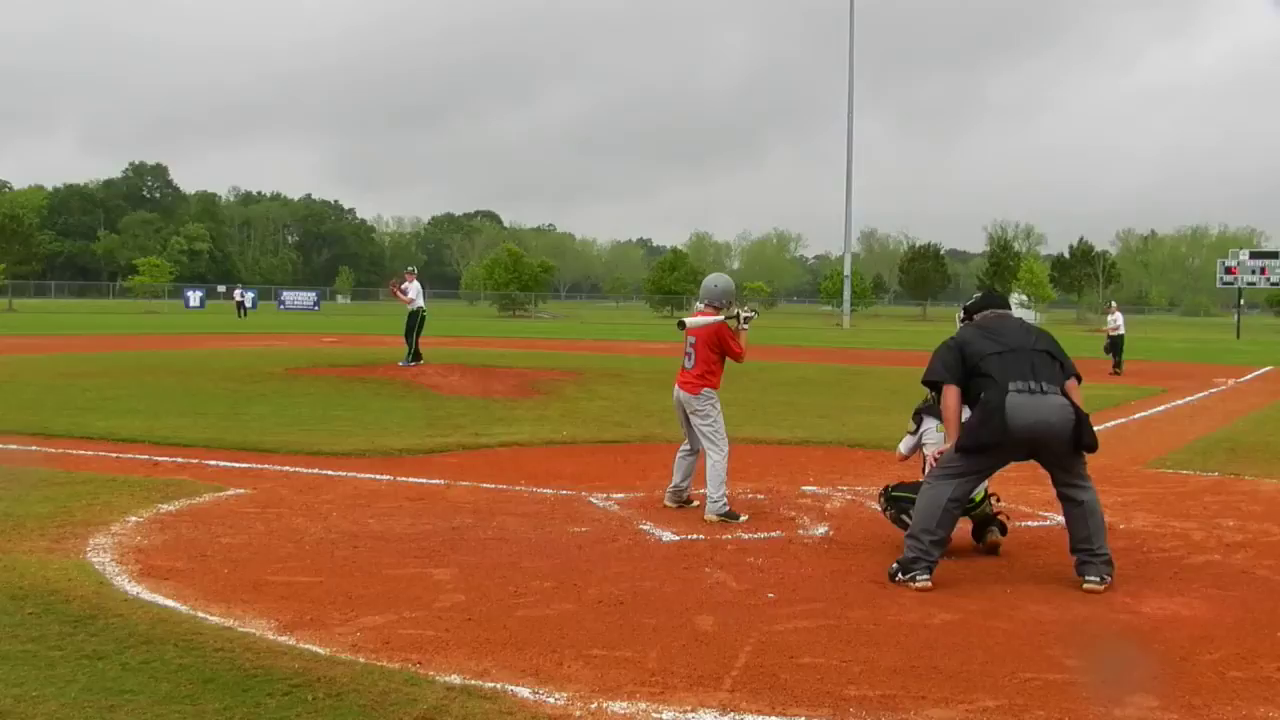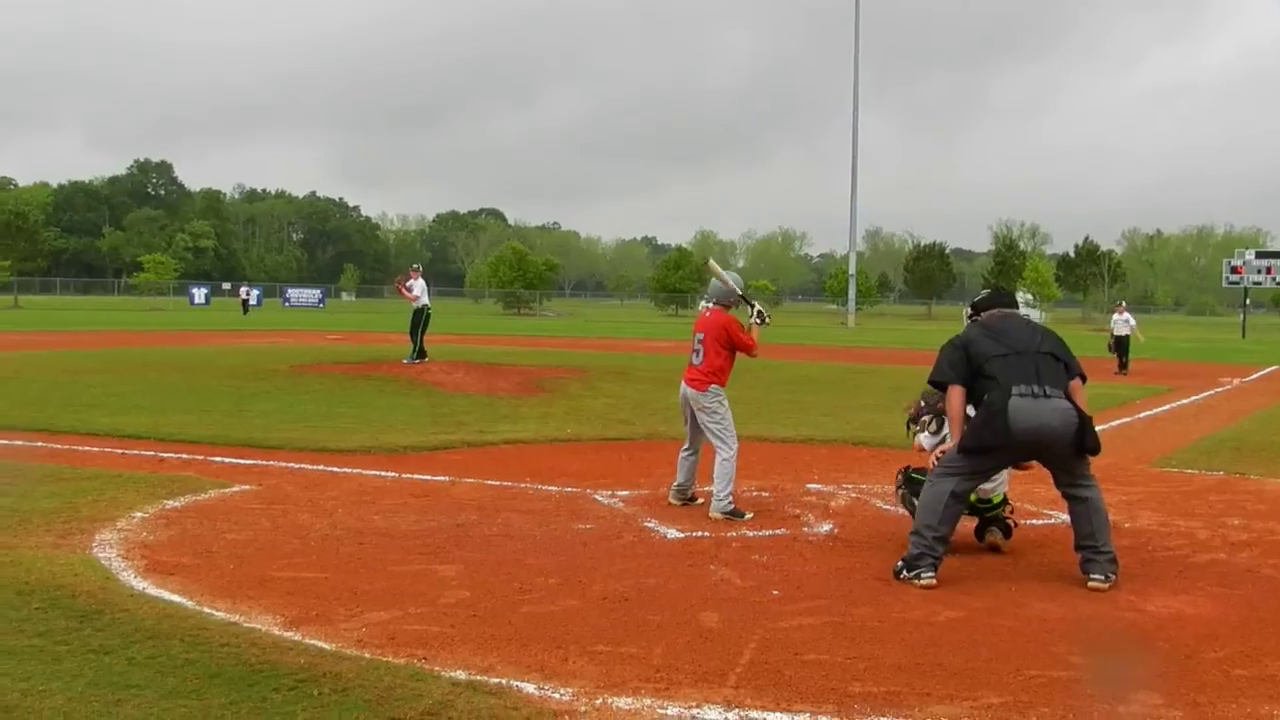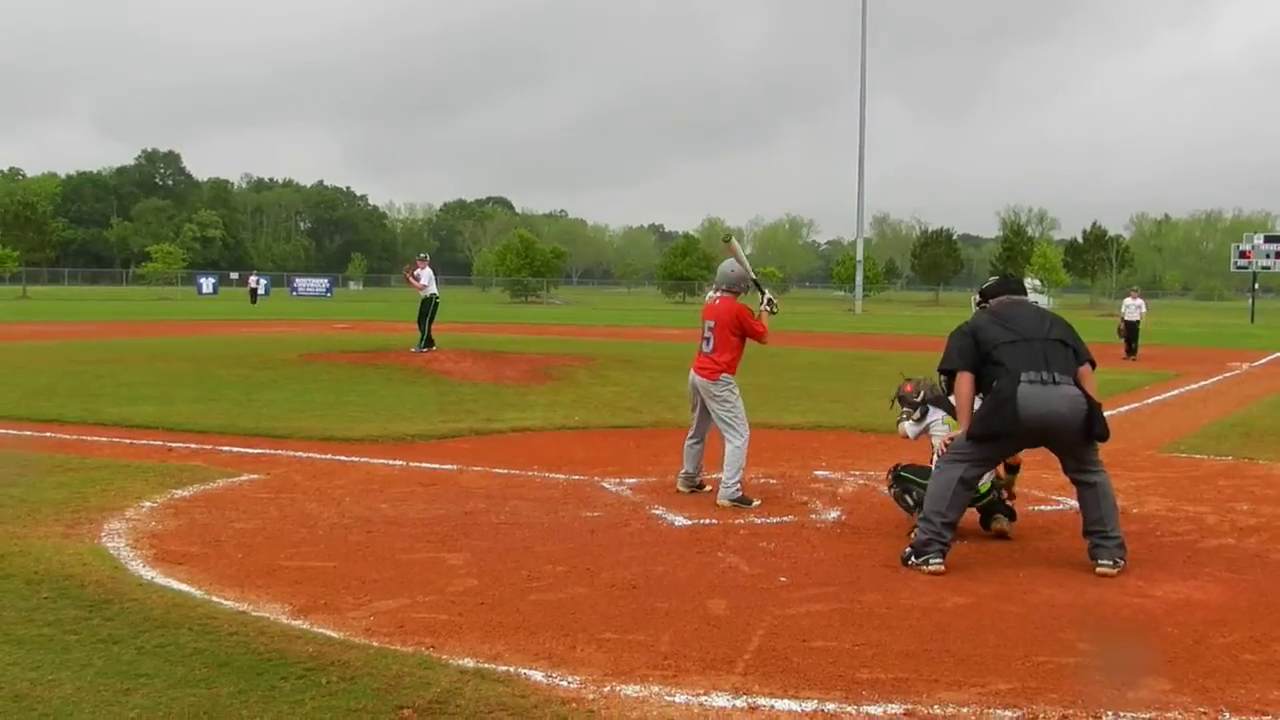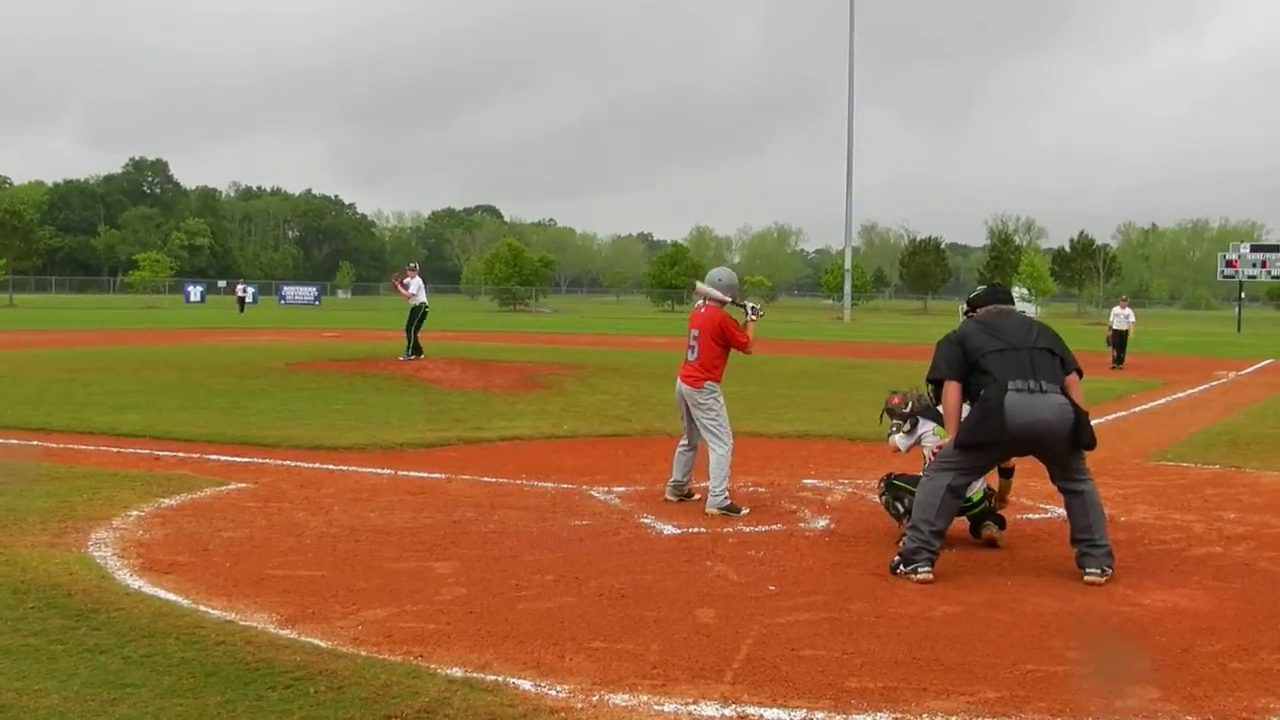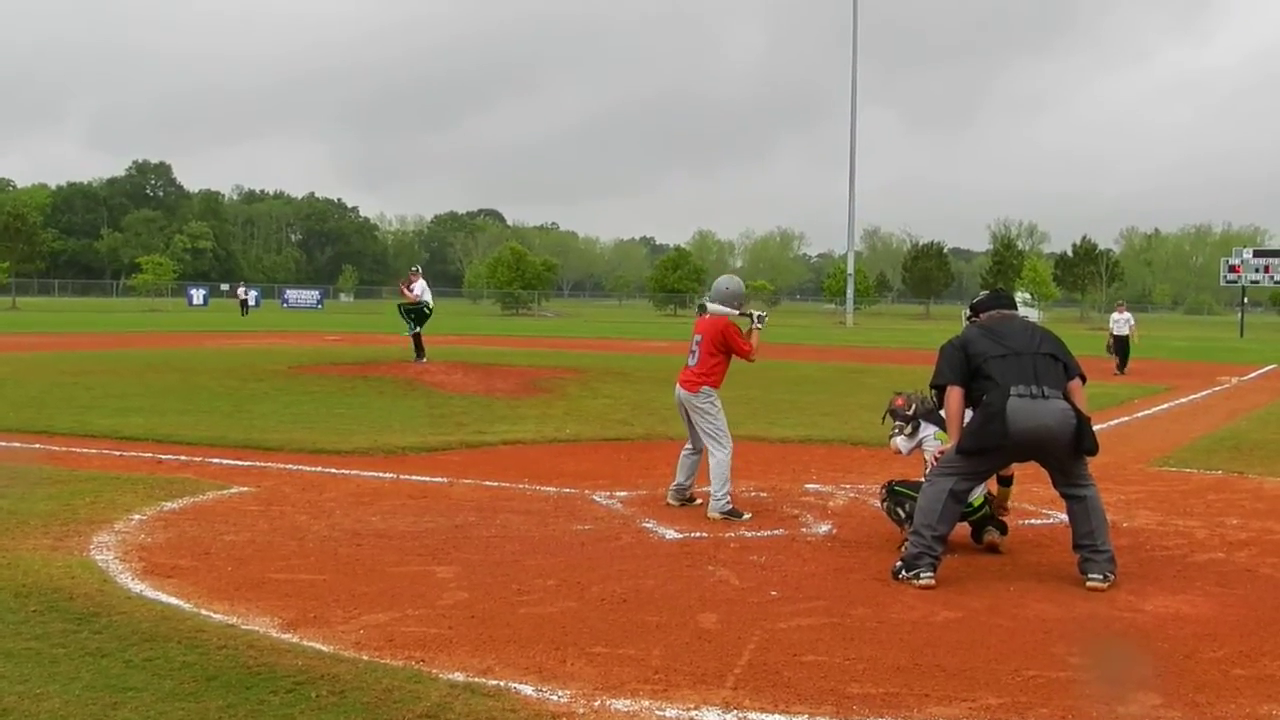
dt=0.5s
person 1, frame 1
left shoulder: (962, 338)
right shoulder: (1040, 334)
left elbow: (951, 390)
right elbow: (1071, 383)
left wrist: (952, 443)
right wrist: (1076, 431)
left hip: (1005, 409)
right hip: (1057, 409)
left knee: (945, 479)
right knee: (1078, 486)
left ankle: (916, 567)
right ankle: (1096, 569)
person 1, frame 2
left shoulder: (968, 337)
right shoulder: (1046, 334)
left elbow: (956, 390)
right elbow: (1075, 384)
left wrist: (956, 442)
right wrist: (1081, 432)
left hip: (1007, 412)
right hip: (1059, 413)
left knee: (946, 477)
right knee: (1082, 485)
left ankle: (920, 565)
right ankle: (1100, 568)
person 1, frame 3
left shoulder: (976, 324)
right shoulder: (1056, 321)
left elbow: (964, 377)
right elbow: (1085, 370)
left wrist: (964, 429)
right wrist: (1090, 420)
left hip: (1015, 399)
right hip: (1068, 400)
left knee: (955, 465)
right knee: (1091, 472)
left ankle: (928, 550)
right ankle: (1109, 553)
person 1, frame 4
left shoulder: (964, 333)
right shoulder: (1042, 329)
left elbow: (951, 386)
right elbow: (1071, 379)
left wrist: (952, 438)
right wrist: (1079, 428)
left hip: (1002, 408)
right hip: (1055, 408)
left knee: (942, 474)
right knee: (1077, 480)
left ankle: (916, 559)
right ankle: (1097, 562)
person 1, frame 5
left shoulder: (967, 338)
right shoulder: (1045, 335)
left elbow: (954, 390)
right elbow: (1074, 384)
left wrist: (954, 443)
right wrist: (1082, 435)
left hip: (1005, 413)
right hip: (1057, 414)
left knee: (944, 478)
right knee: (1080, 486)
left ankle: (919, 564)
right ankle: (1099, 567)
person 2, frame 1
left shoulder: (694, 319)
right shoulder: (718, 325)
right elbow: (740, 355)
left wrist: (736, 323)
right wrist: (743, 326)
left hip: (682, 389)
right hip: (701, 394)
left knee: (692, 444)
right knee: (717, 449)
left ankle: (676, 494)
right ankle: (717, 507)
person 2, frame 2
left shoulder: (702, 317)
right shoulder: (727, 321)
right elbow: (752, 350)
left wrist: (751, 322)
right wrist: (754, 322)
left hip: (688, 386)
right hip: (708, 391)
left knee: (692, 443)
right knee: (727, 447)
left ankle: (681, 492)
right ankle: (722, 505)
person 2, frame 3
left shoulder: (709, 305)
right shoulder: (738, 309)
right elbow: (763, 337)
left wrist: (760, 310)
right wrist: (765, 309)
left hip: (697, 374)
right hip: (718, 379)
left knee: (698, 431)
right knee: (738, 434)
left ankle: (688, 479)
right ankle: (730, 492)
person 2, frame 4
left shoulder: (697, 313)
right shoulder: (722, 317)
right elbow: (747, 346)
left wrist: (745, 319)
right wrist: (751, 318)
left hip: (684, 383)
right hip: (704, 387)
left knee: (691, 439)
right knee: (721, 443)
left ankle: (676, 488)
right ankle: (718, 501)
person 2, frame 5
left shoulder: (703, 320)
right shoulder: (726, 325)
right elbow: (750, 355)
left wrist: (751, 327)
right wrist: (756, 327)
left hip: (684, 388)
right hip: (701, 392)
left knee: (696, 443)
right knee: (721, 448)
left ankle: (679, 492)
right ankle: (720, 505)
